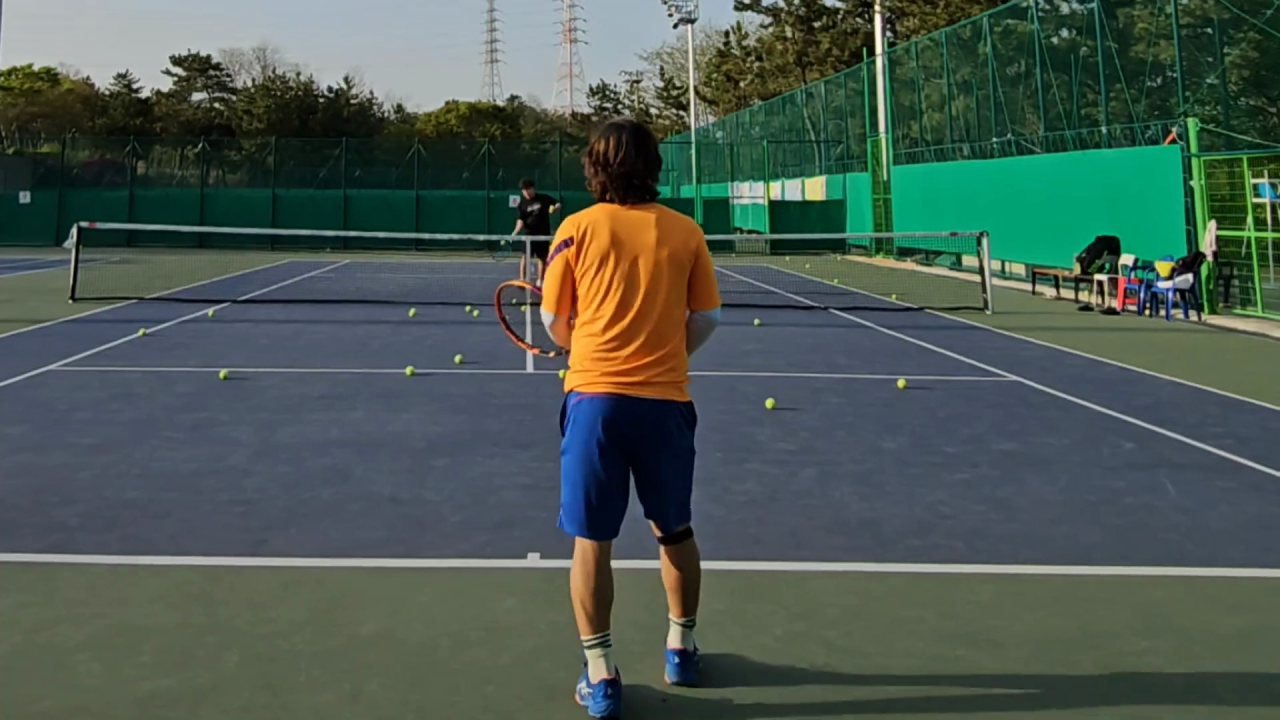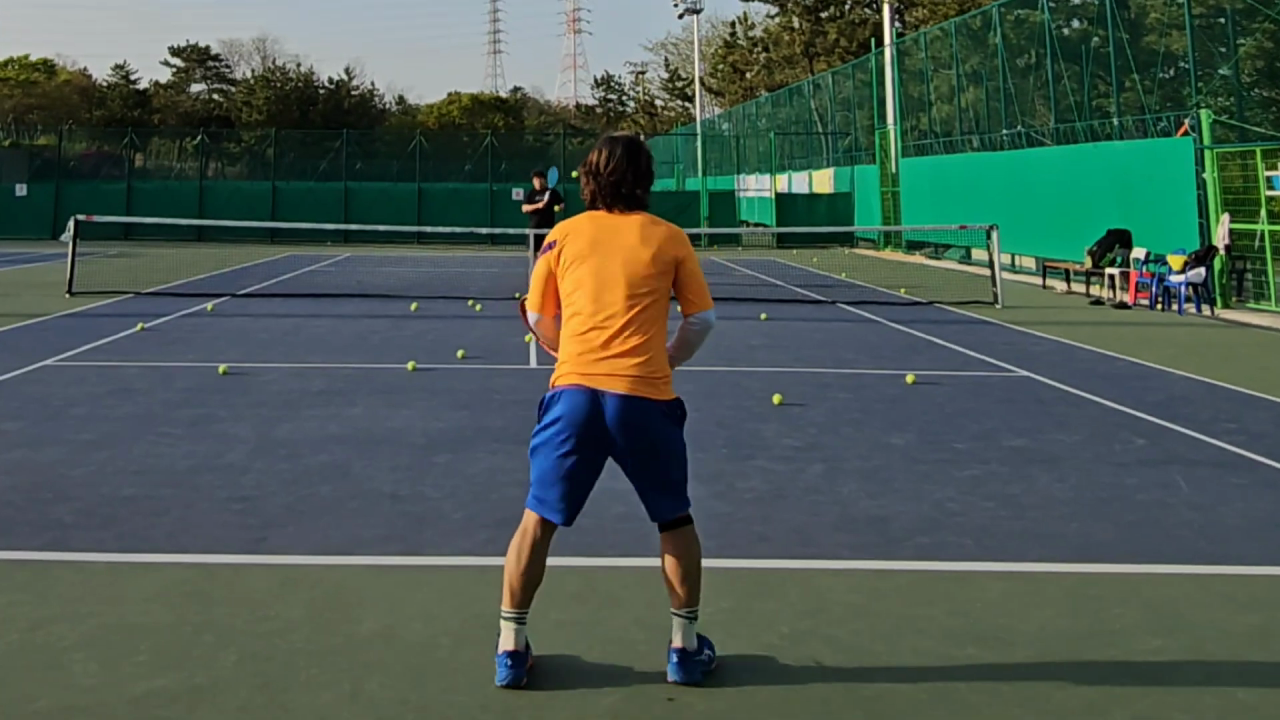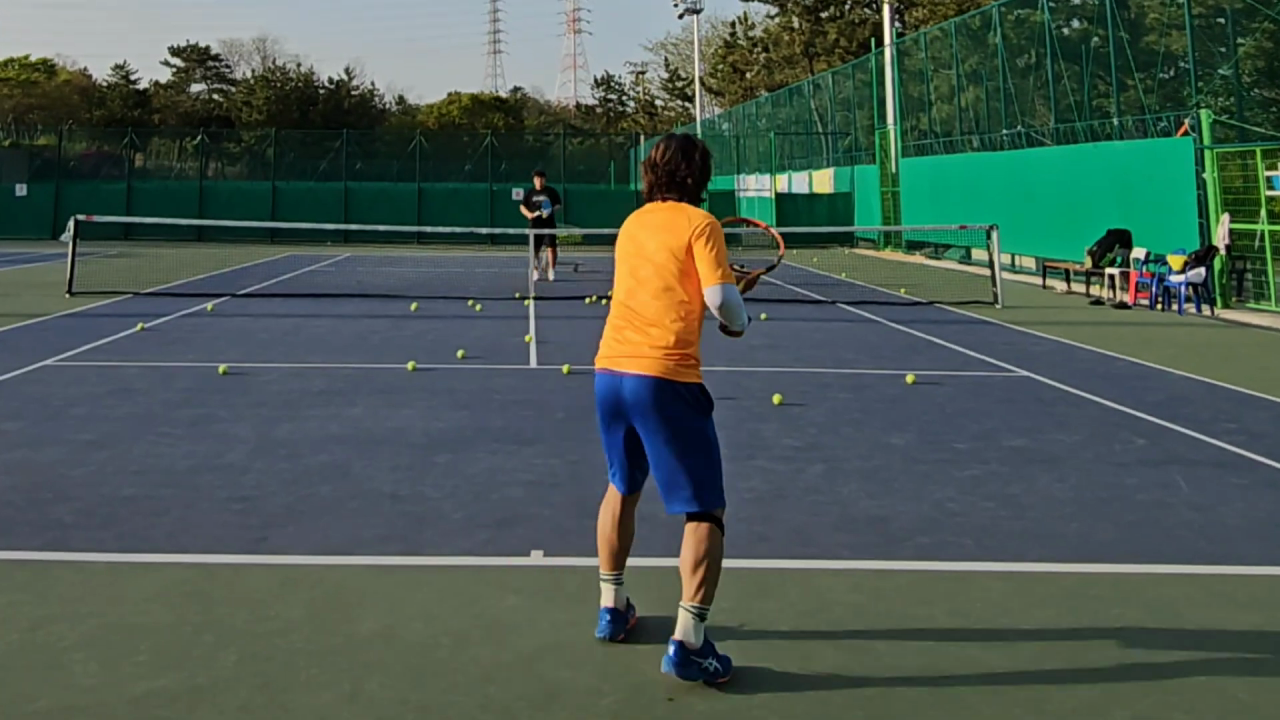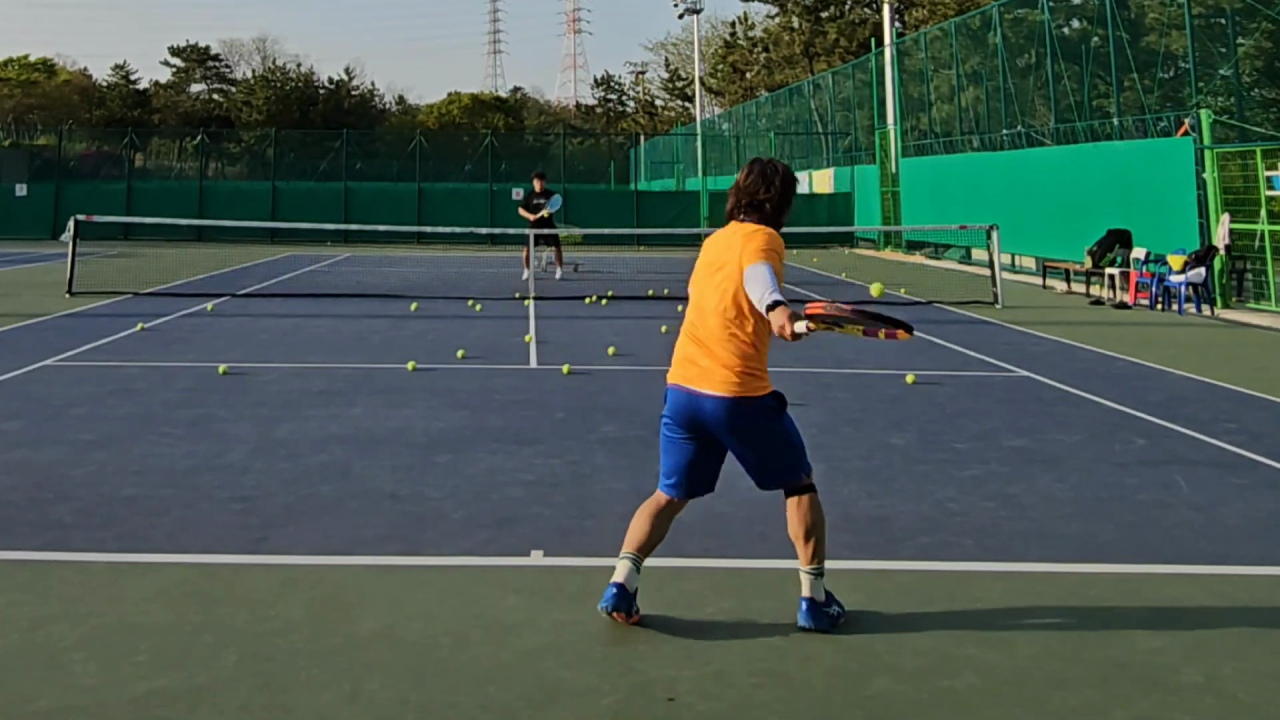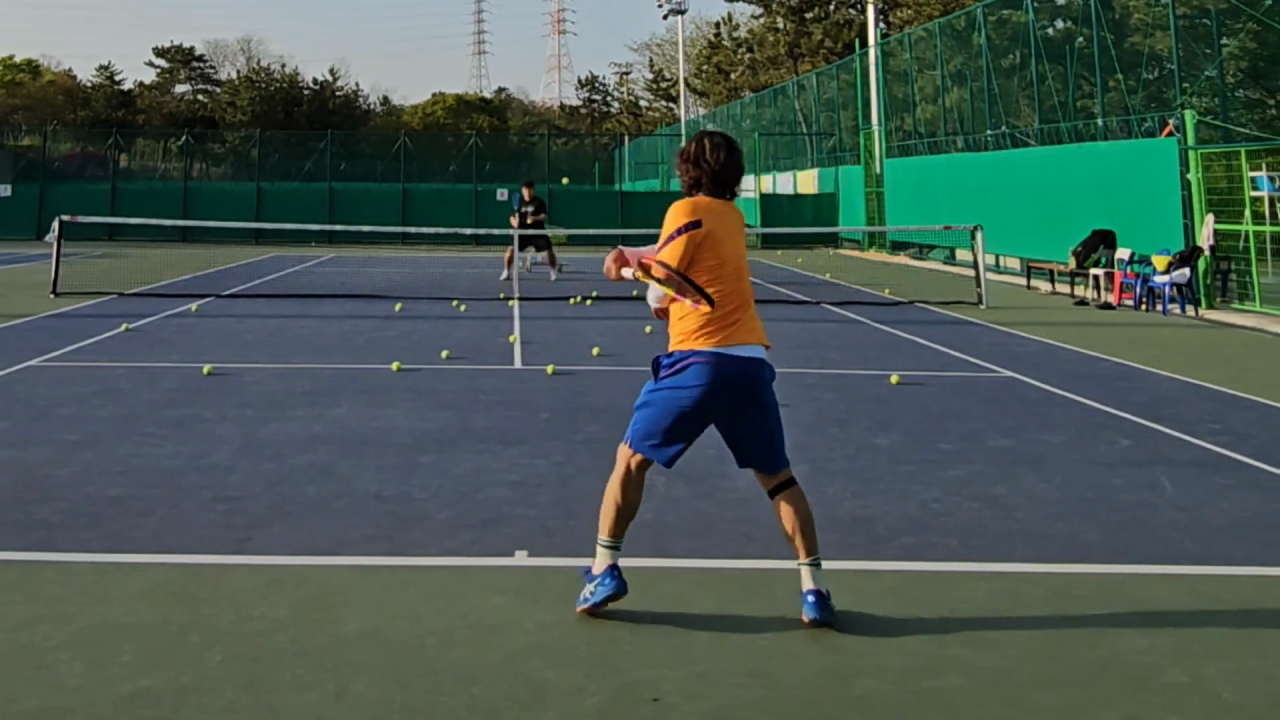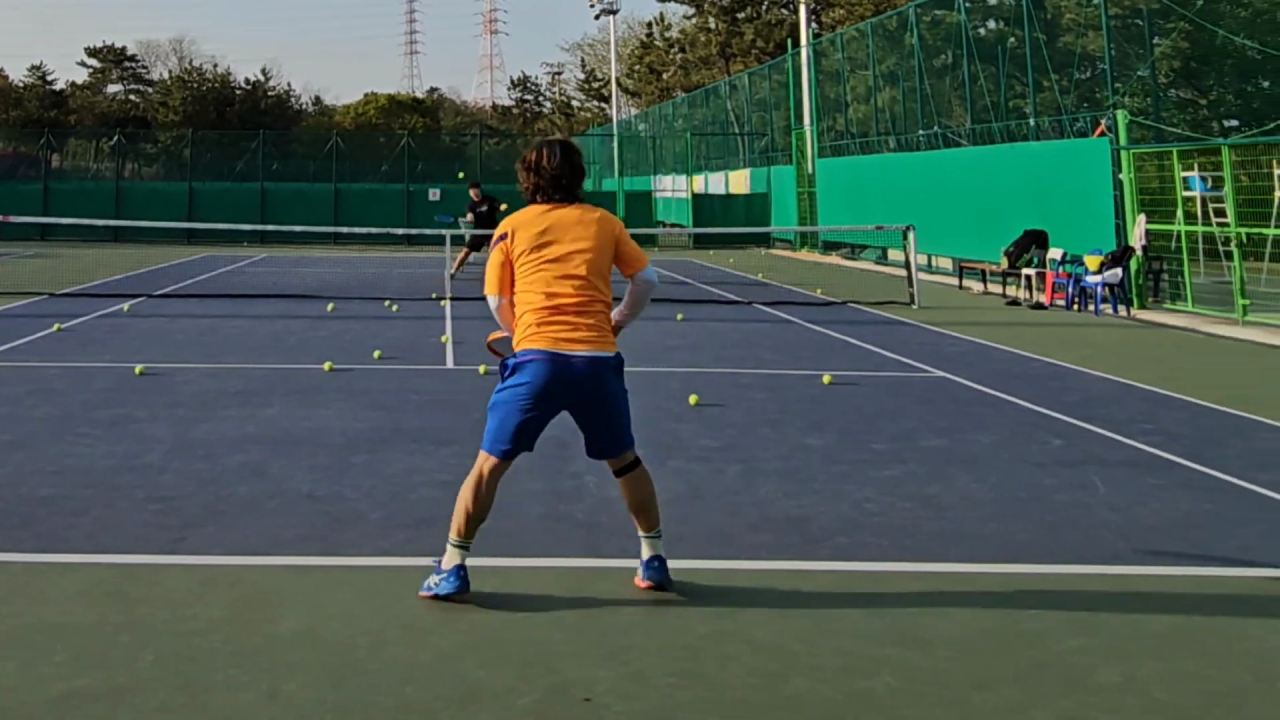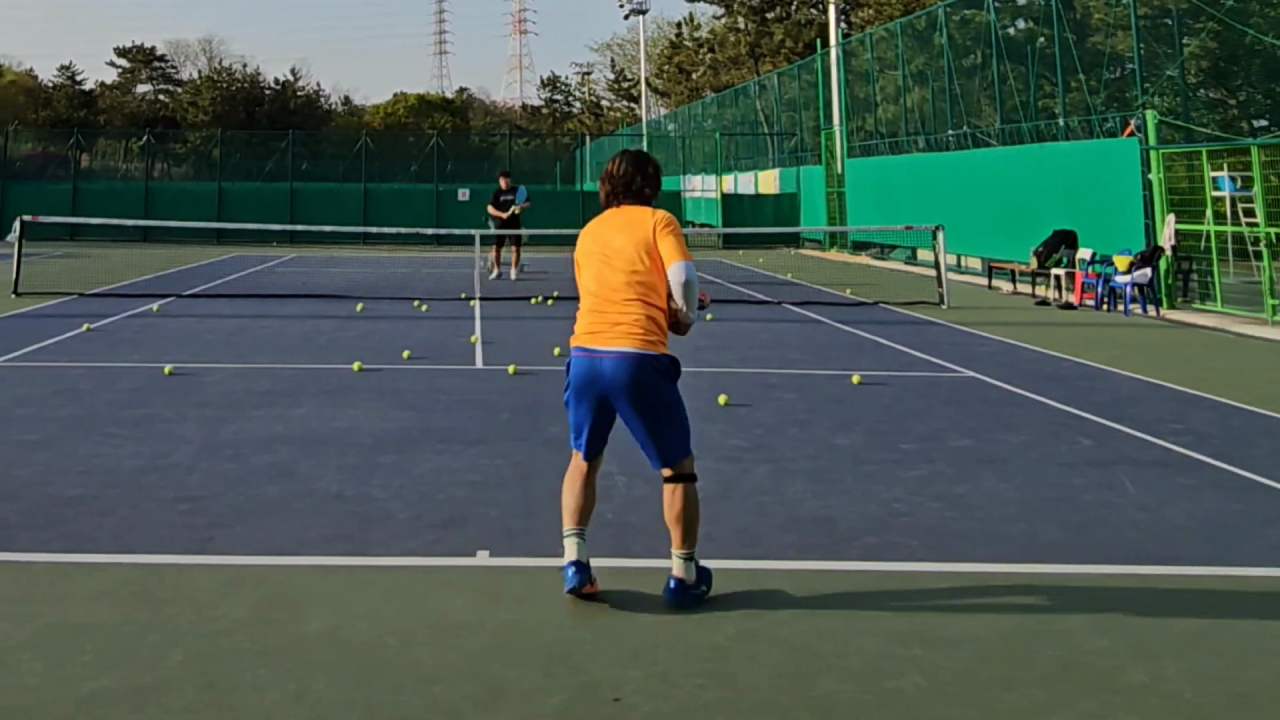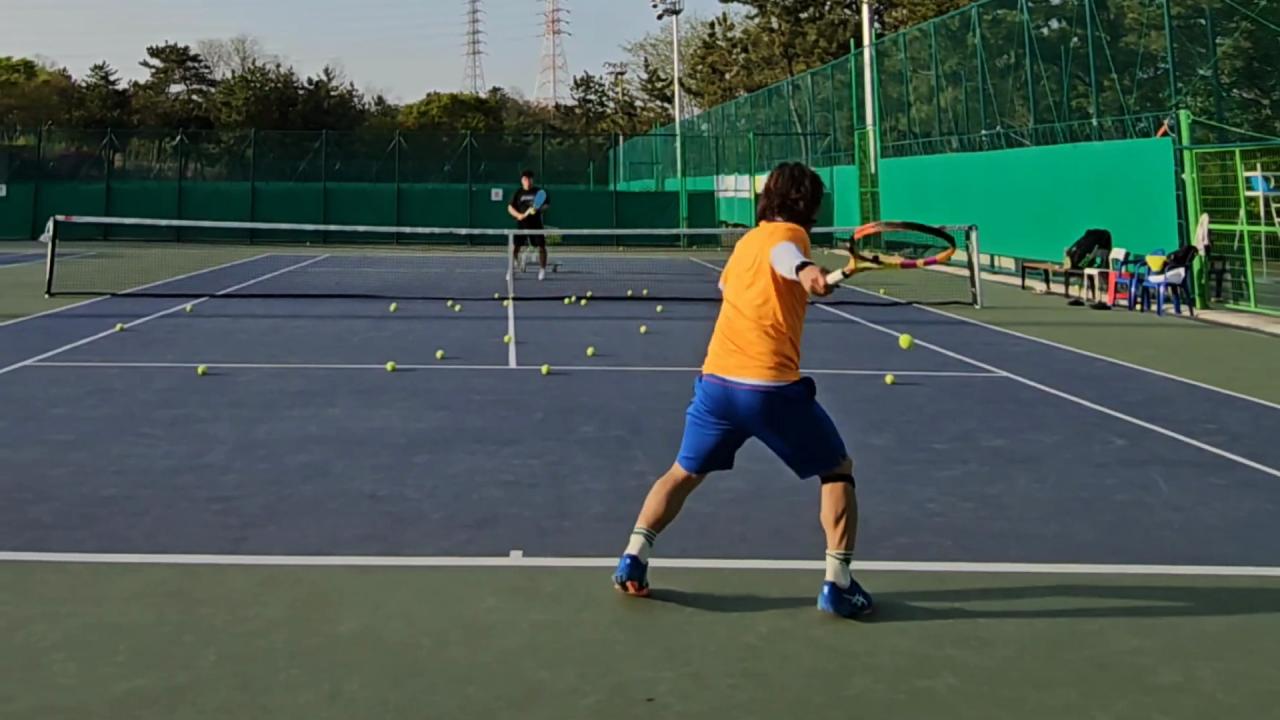
dt=0.5s
person 1, frame 1
left shoulder: (577, 229)
right shoulder: (685, 232)
left elbow: (553, 320)
right elbow: (706, 317)
left hip: (595, 398)
right hip: (666, 403)
left knee: (591, 541)
right knee: (675, 531)
right ankle: (681, 649)
person 1, frame 2
left shoulder: (564, 235)
right shoulder: (670, 239)
left elbow: (539, 318)
right elbow: (702, 320)
left hip: (574, 393)
right hip: (646, 400)
left knee: (538, 520)
right knee: (675, 520)
left ankle: (510, 648)
right ankle: (684, 647)
person 1, frame 3
left shoulder: (633, 224)
right shoulder: (698, 223)
right elbow: (719, 301)
left wrist: (727, 288)
right wrist: (739, 320)
left hip: (611, 374)
right hip: (662, 381)
left knee: (623, 487)
right knee: (704, 513)
left ankle: (612, 607)
right ankle: (687, 643)
person 1, frame 4
left shoulder: (717, 241)
right shoulder: (763, 238)
right elbow: (757, 278)
right wrist: (776, 309)
left hip: (683, 389)
right hip: (739, 396)
left knee: (670, 496)
right knee: (799, 486)
left ankle: (621, 585)
right ankle: (814, 598)
person 1, frame 5
left shoulder: (689, 211)
right shoulder: (733, 217)
left elbow: (663, 294)
left wrist: (657, 300)
right wrist: (629, 256)
left hip: (698, 361)
right hip: (750, 361)
left knee: (630, 460)
right knee: (778, 479)
left ankle: (606, 574)
right ankle: (814, 593)
person 1, frame 6
left shoulder: (512, 227)
right shoulder: (604, 222)
left elbow: (497, 301)
right elbow: (648, 279)
right wrist: (618, 321)
left hip: (538, 359)
right hip: (596, 362)
left knee: (490, 464)
right knee: (624, 458)
left ankle: (453, 567)
right ankle: (653, 559)
person 1, frame 7
left shoulder: (589, 232)
right shoulder: (661, 221)
right elbow: (684, 278)
right wrist: (685, 316)
left hip: (585, 356)
right hip: (639, 360)
left knee: (583, 460)
right knee: (678, 468)
left ankle: (575, 562)
right ankle: (683, 576)
person 1, frame 8
left shoulder: (750, 240)
right shoulder: (791, 233)
right elbow: (781, 256)
right wrist: (804, 269)
left hip: (718, 381)
right hip: (771, 388)
left knee: (685, 473)
right knee: (838, 471)
left ankle: (633, 557)
right ankle: (838, 582)
